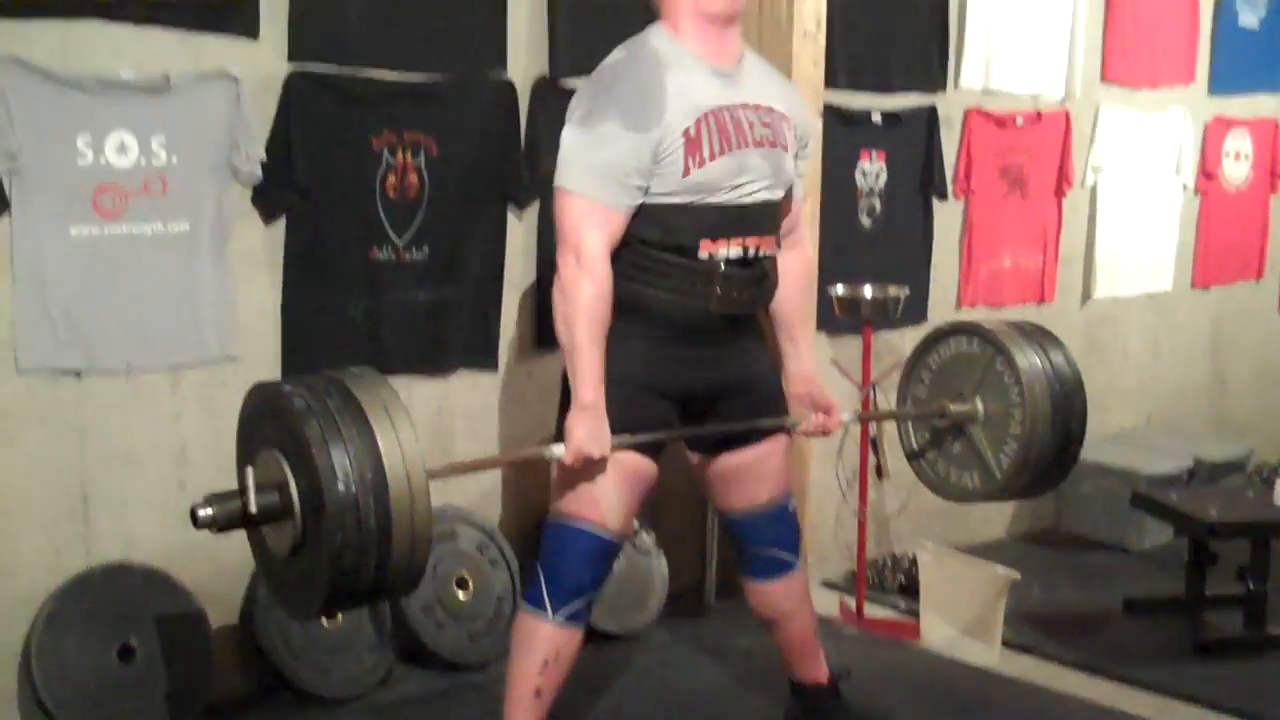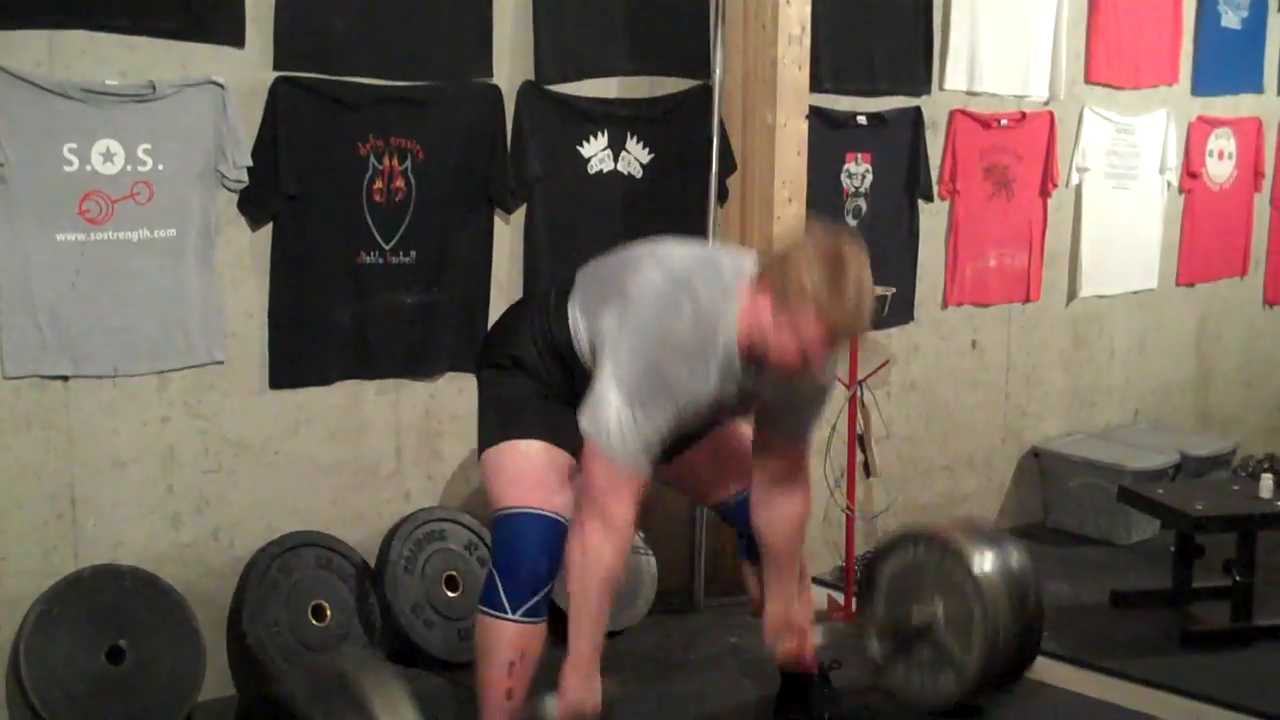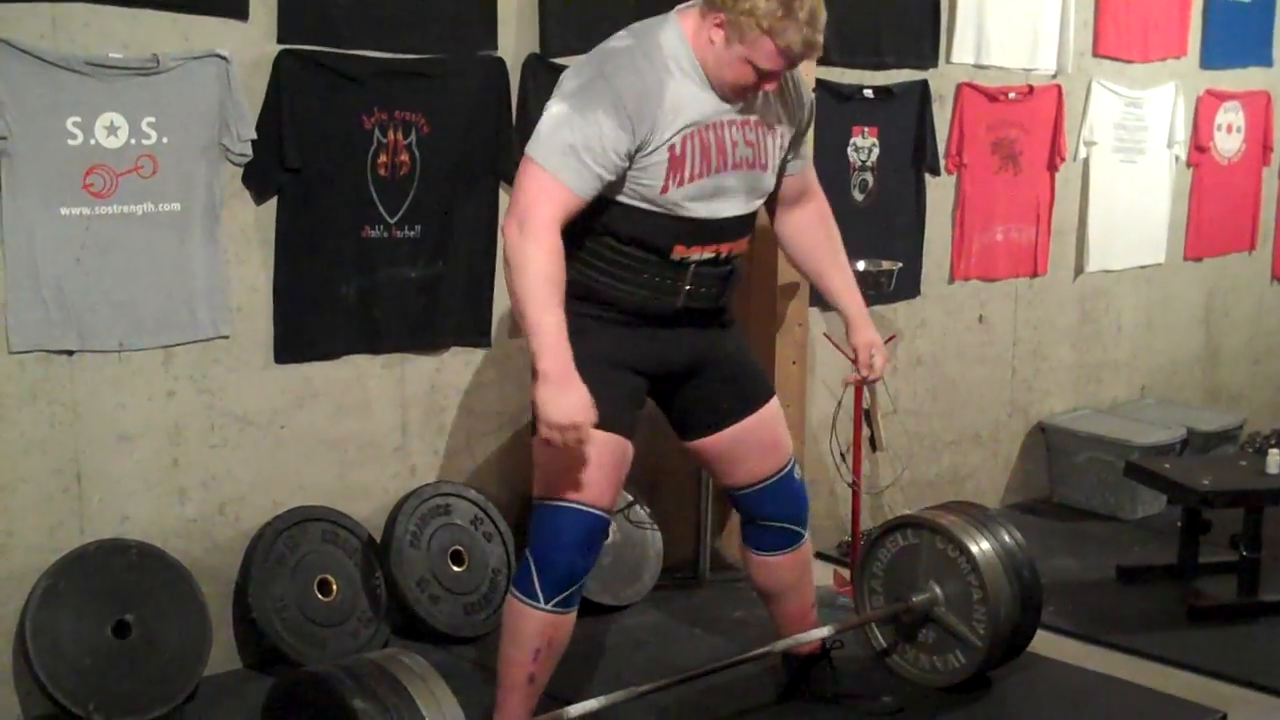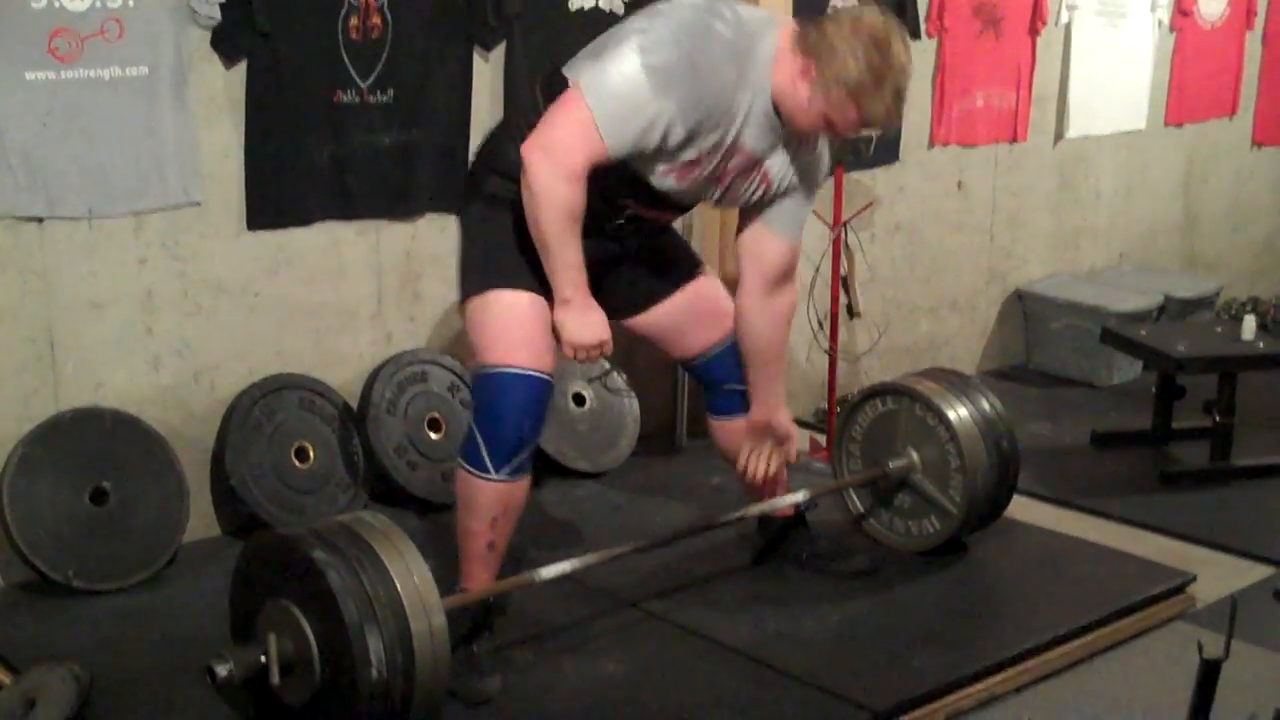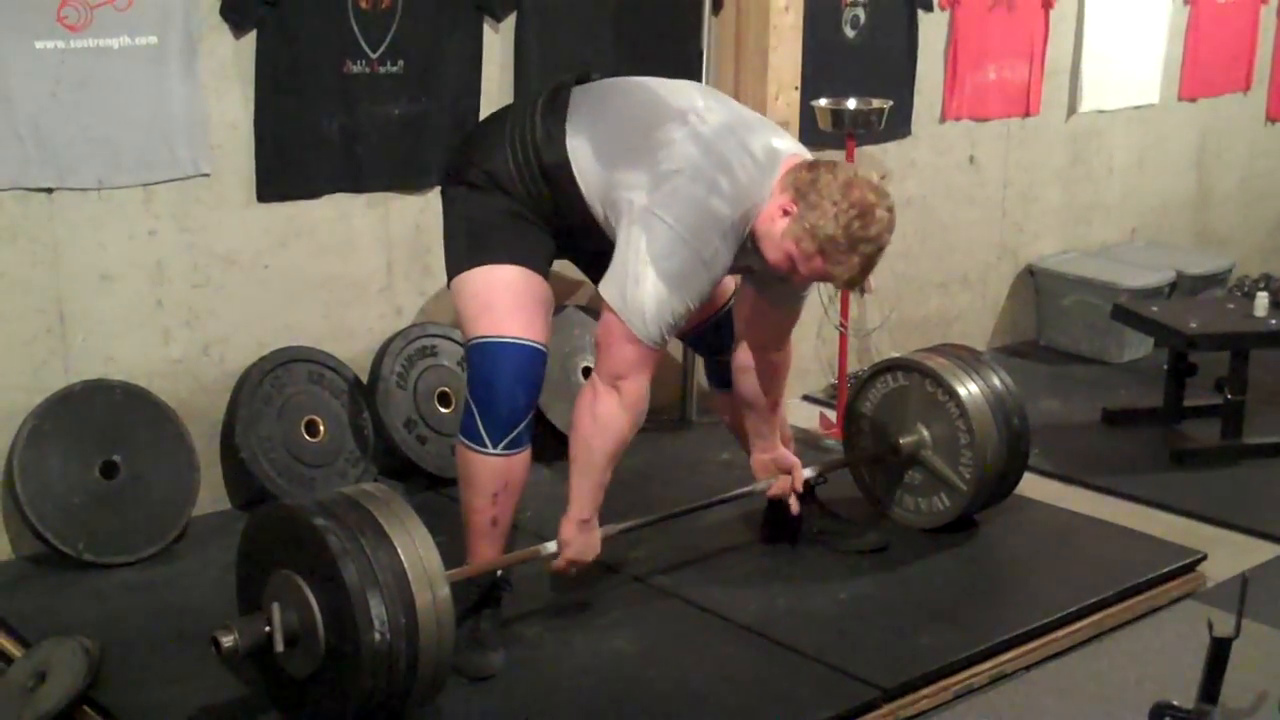
dt=1s
person 1, frame 1
left shoulder: (781, 100)
right shoulder: (625, 92)
left elbow: (792, 241)
right elbow: (583, 258)
left wrist: (799, 371)
right wrist: (587, 407)
left hip: (734, 343)
right hip: (635, 345)
left knee: (770, 535)
right knee: (579, 552)
person 1, frame 2
left shoulder: (801, 355)
right shoulder: (664, 339)
left elbow: (781, 480)
right elbow: (607, 517)
left wrist: (784, 601)
right wrist: (581, 668)
right hip: (542, 369)
left knee: (765, 527)
right knee: (532, 543)
person 1, frame 3
left shoulder: (784, 93)
right shoulder: (619, 78)
left elbow: (799, 204)
right elbow: (530, 223)
left wrist: (855, 314)
right wrist: (558, 374)
left hip: (703, 324)
right hip: (599, 324)
left knee: (778, 497)
right knee: (568, 533)
person 1, frame 4
left shoulder: (798, 150)
left elbow: (767, 286)
right elbow: (551, 154)
left wrist: (769, 411)
right wrist: (573, 301)
left hip: (629, 221)
right hip: (529, 199)
left knee: (734, 361)
right knee: (512, 401)
left ankle: (784, 533)
right ankle: (470, 615)
person 1, frame 5
left shoulder: (812, 214)
right shoulder: (693, 218)
left elbow: (762, 351)
right elbow: (618, 386)
left wrist: (766, 447)
right wrist: (581, 519)
left hip: (606, 185)
right hip: (507, 183)
left knee: (731, 331)
right knee: (509, 374)
left ankle: (791, 508)
right ankle: (477, 593)
